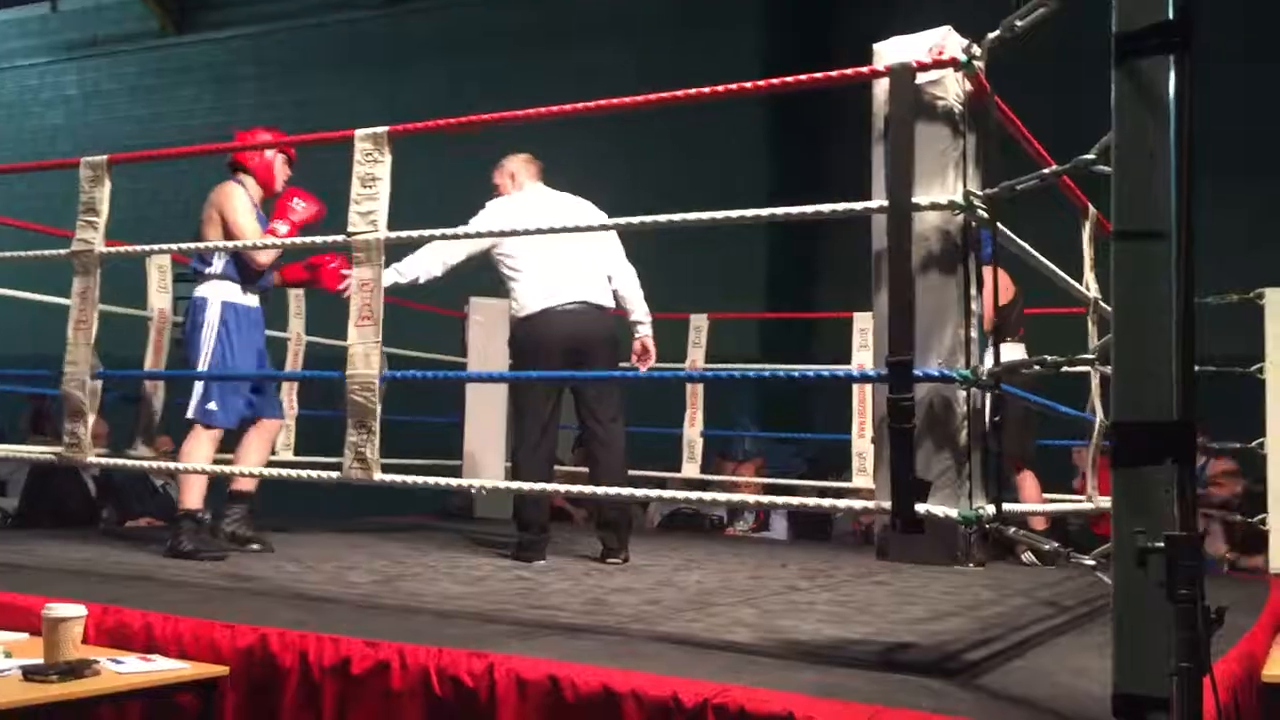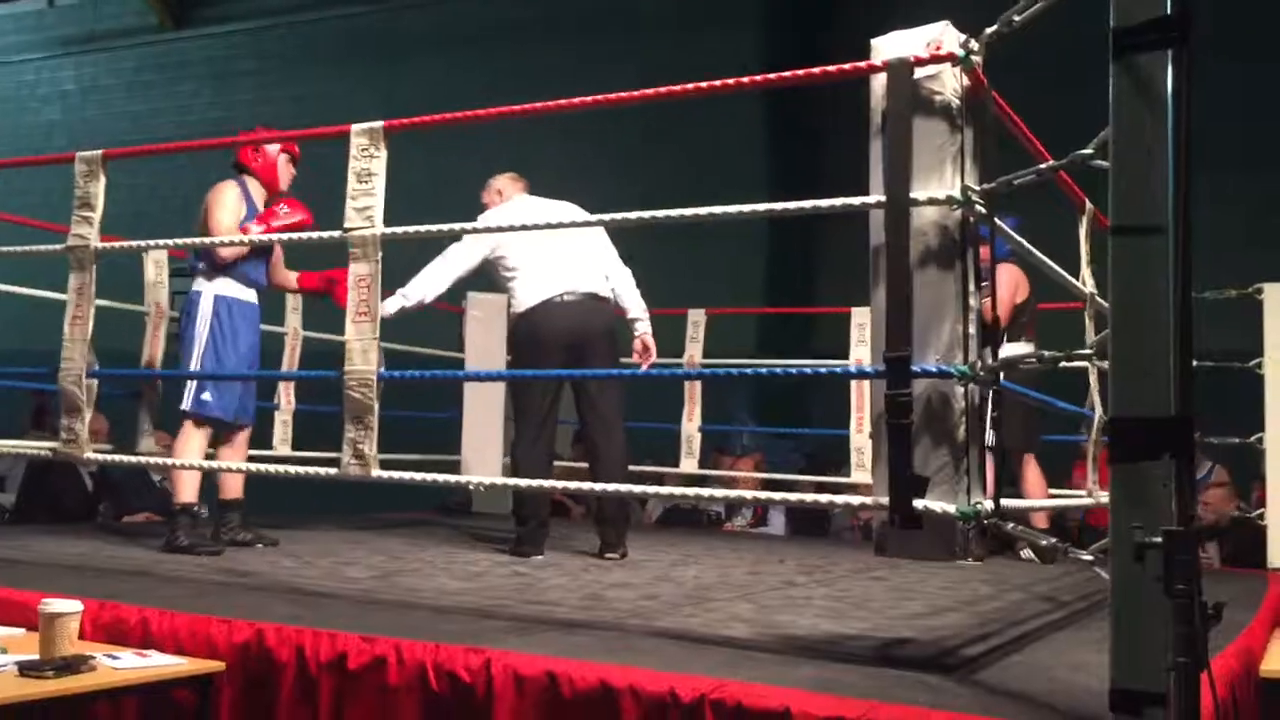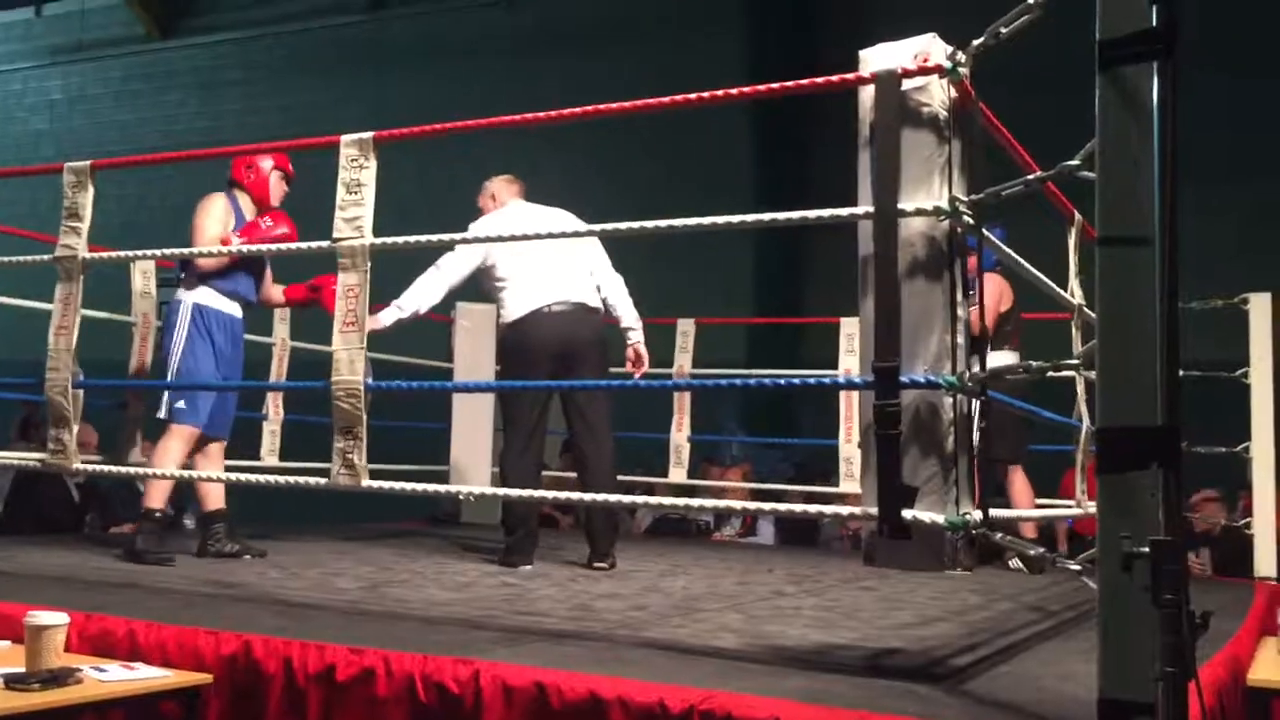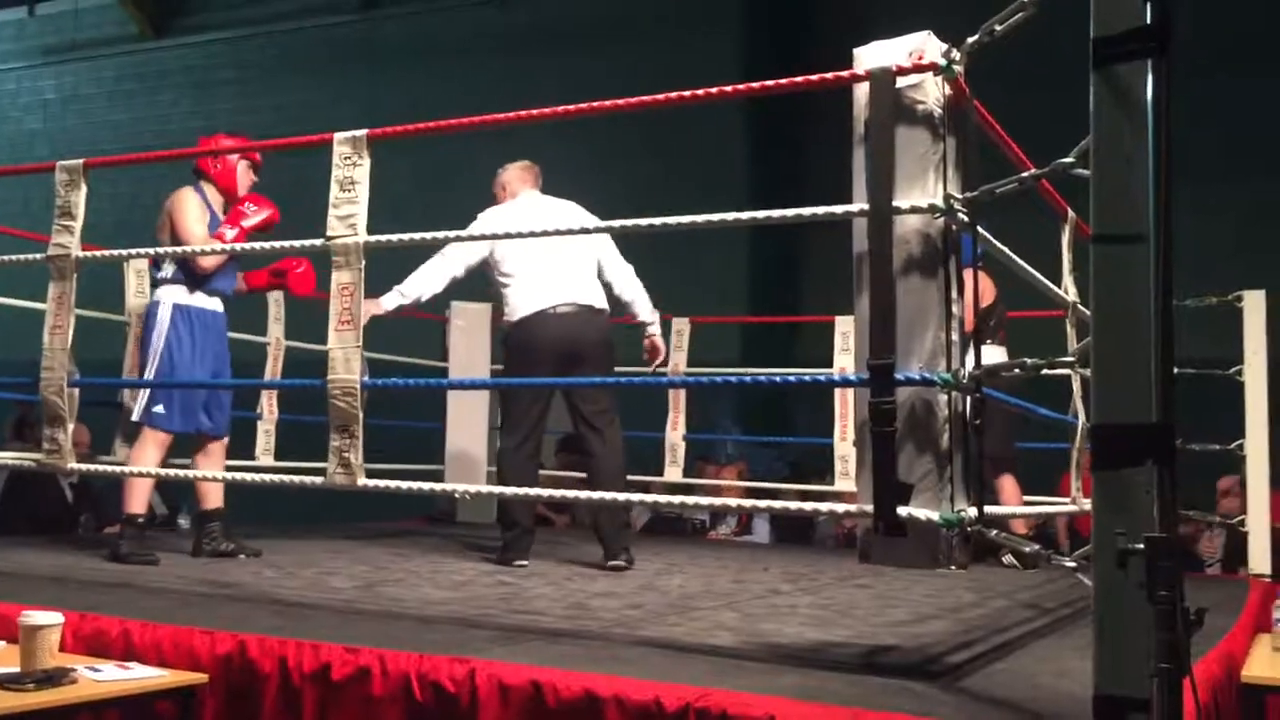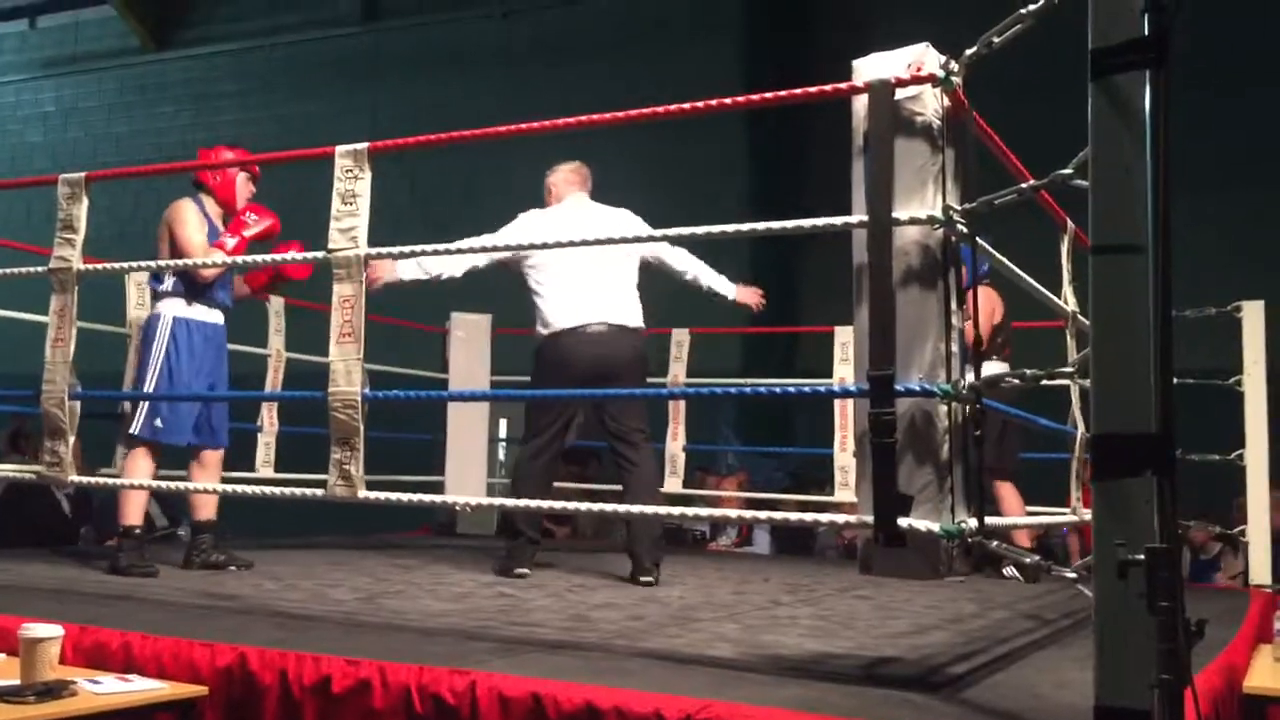
dt=0.3s
person 1, frame 1
left shoulder: (253, 204)
right shoulder: (231, 193)
left elbow: (265, 270)
right elbow: (259, 254)
left wrist: (310, 270)
right wrist: (290, 220)
left hip: (244, 317)
right hip: (222, 312)
left knee: (269, 415)
right knee: (209, 421)
left ankle: (233, 513)
right ankle: (186, 531)
person 1, frame 2
left shoulder: (265, 209)
right shoulder: (227, 192)
left elbow: (278, 275)
right elbow: (225, 249)
left wrist: (325, 282)
right wrist: (271, 224)
left hip: (244, 313)
right hip: (216, 306)
left knee: (236, 425)
right knee: (201, 416)
left ankle: (230, 522)
right ankle: (182, 525)
person 1, frame 3
left shoulder: (257, 223)
right shoulder: (217, 204)
left elbow: (266, 292)
right elbow: (202, 258)
left wrist: (310, 291)
right wrist: (252, 236)
left hip: (229, 326)
right hip: (199, 316)
left knee: (213, 434)
right knee: (185, 425)
left ankle: (215, 533)
right ankle: (146, 530)
person 1, frame 4
left shoulder: (223, 214)
right shoulder: (187, 199)
right elbow: (203, 260)
left wrist: (275, 276)
right wrist: (241, 225)
left hip: (211, 322)
right hip: (179, 316)
left knee: (213, 435)
right knee: (159, 428)
left ankle: (211, 532)
right ankle: (129, 534)
person 1, frame 5
left shoulder: (225, 224)
right shoulder: (185, 209)
left elbow: (231, 286)
right elbow: (203, 268)
left wrist: (274, 272)
right wrist: (242, 233)
left hip: (211, 335)
right hip: (178, 329)
left knee: (211, 447)
right knee: (152, 441)
left ankle: (203, 544)
right ankle: (128, 546)
person 2, frame 1
left shoulder: (502, 211)
right shoulder: (586, 208)
left elbow: (443, 253)
right elbow: (622, 272)
left wrist: (383, 277)
right wrist: (642, 327)
left hip: (540, 326)
right hip: (595, 322)
left knee: (534, 434)
right knee: (605, 429)
left ankle: (532, 541)
right ankle: (615, 543)
person 2, frame 2
left shoulder: (496, 221)
right shoulder: (575, 212)
left elbow: (446, 267)
right elbow: (618, 271)
left wrist: (388, 305)
right wrist: (641, 326)
left hip: (540, 321)
right hip: (595, 315)
left knee: (534, 428)
right knee: (605, 424)
left ankle: (531, 536)
right ankle: (614, 537)
person 2, frame 3
left shoulder: (488, 228)
right shoulder: (569, 221)
left elbow: (440, 277)
right elbow: (610, 280)
left wrist: (385, 316)
right wrist: (634, 334)
left hip: (529, 331)
right hip: (584, 325)
left knee: (523, 440)
right knee: (594, 435)
left ankle: (520, 547)
right ankle: (602, 548)
person 2, frame 4
left shoulder: (497, 218)
right shoulder: (579, 214)
left elbow: (445, 265)
right elbow: (621, 273)
left wrist: (386, 302)
right wrist: (651, 325)
left hip: (533, 330)
right hip: (589, 325)
left knee: (520, 438)
right knee: (603, 432)
left ankle: (516, 544)
right ankle: (616, 546)
person 2, frame 5
left shoulder: (535, 224)
right shoulder: (626, 222)
left elbow: (471, 253)
right elbow: (680, 258)
left wrist: (401, 270)
right wrist: (730, 290)
left hip: (567, 344)
right hip: (624, 341)
left knee: (539, 447)
right knee: (635, 447)
left ankle: (520, 553)
right ankle: (646, 560)
person 3, frame 1
left shoulder: (990, 274)
right shoulder: (994, 277)
left elbow: (984, 321)
right hip: (1013, 374)
right knee: (1018, 462)
right ankle: (1041, 541)
person 3, frame 2
left shoulder: (1005, 271)
right shoulder: (1002, 274)
left elbow: (996, 318)
right elbow: (993, 318)
left wrist: (976, 297)
left hip: (1005, 369)
right hip: (1015, 371)
left knee: (982, 450)
right knee: (1024, 456)
person 3, frame 3
left shoulder: (988, 281)
right shoulder: (991, 283)
left elbow: (978, 328)
left hip: (990, 379)
right hip: (1004, 380)
right knee: (1011, 466)
person 3, frame 4
left shoulder: (970, 277)
right shoulder: (976, 279)
left elbow: (965, 323)
right hip: (993, 378)
right knee: (999, 467)
right ankle: (1022, 543)
person 3, frame 5
left shoulder: (980, 294)
right shoulder: (978, 296)
left elbow: (973, 339)
left hip: (982, 393)
right hip: (995, 393)
right knee: (1000, 479)
right ankle: (1025, 554)
